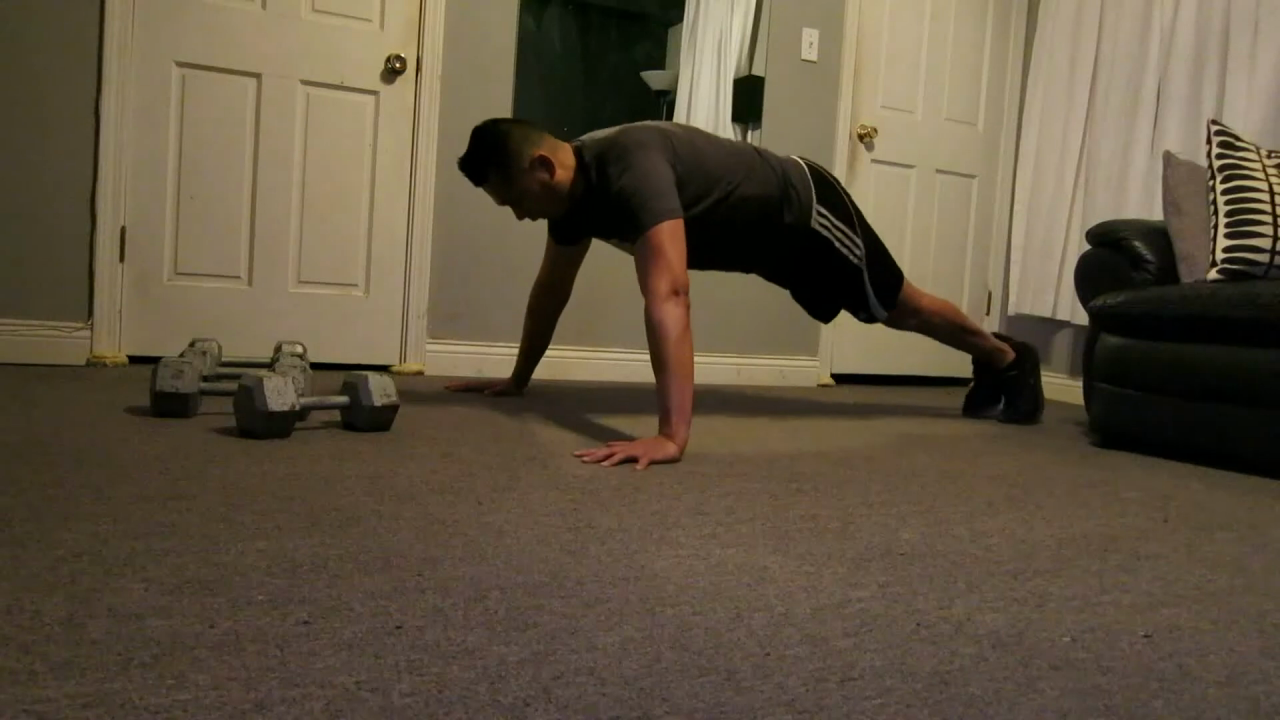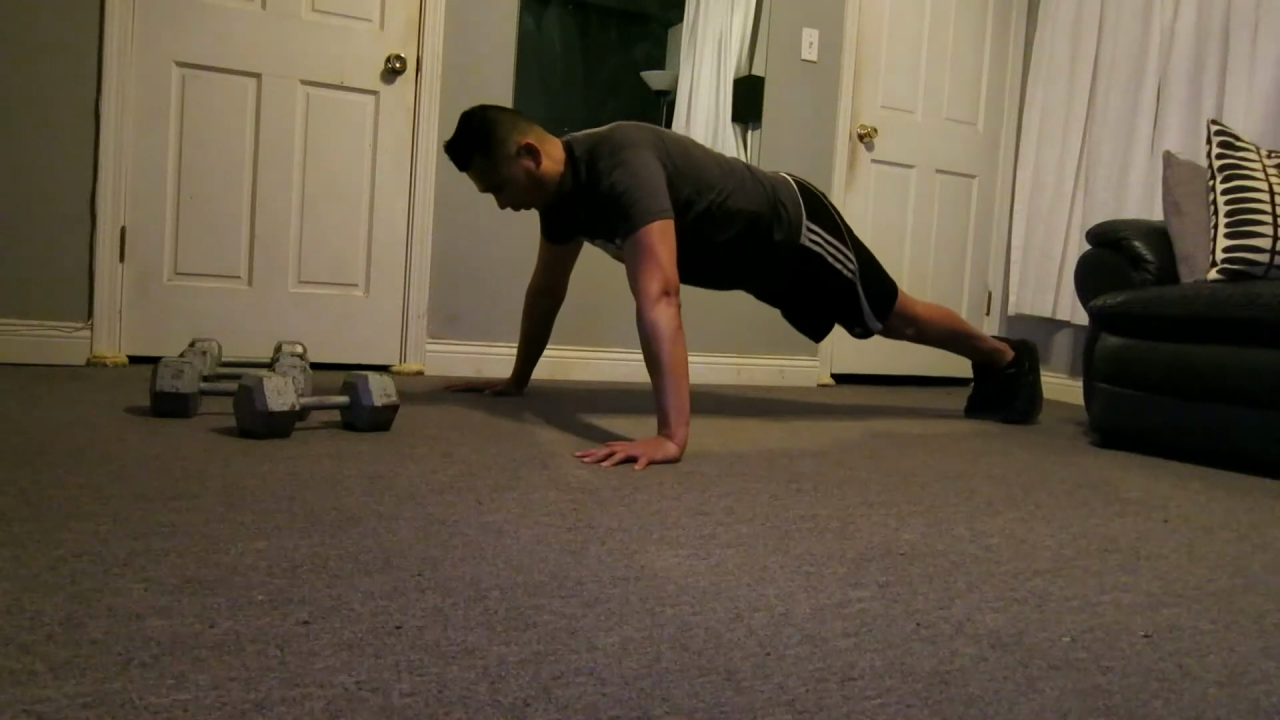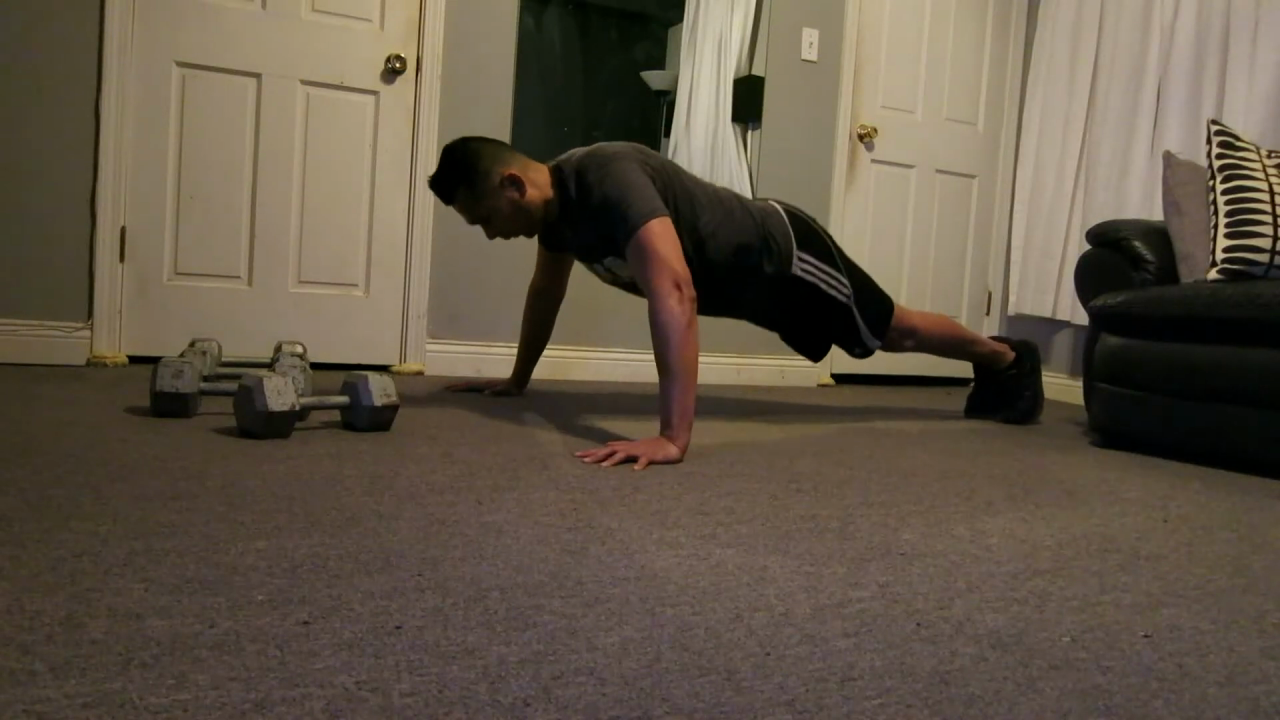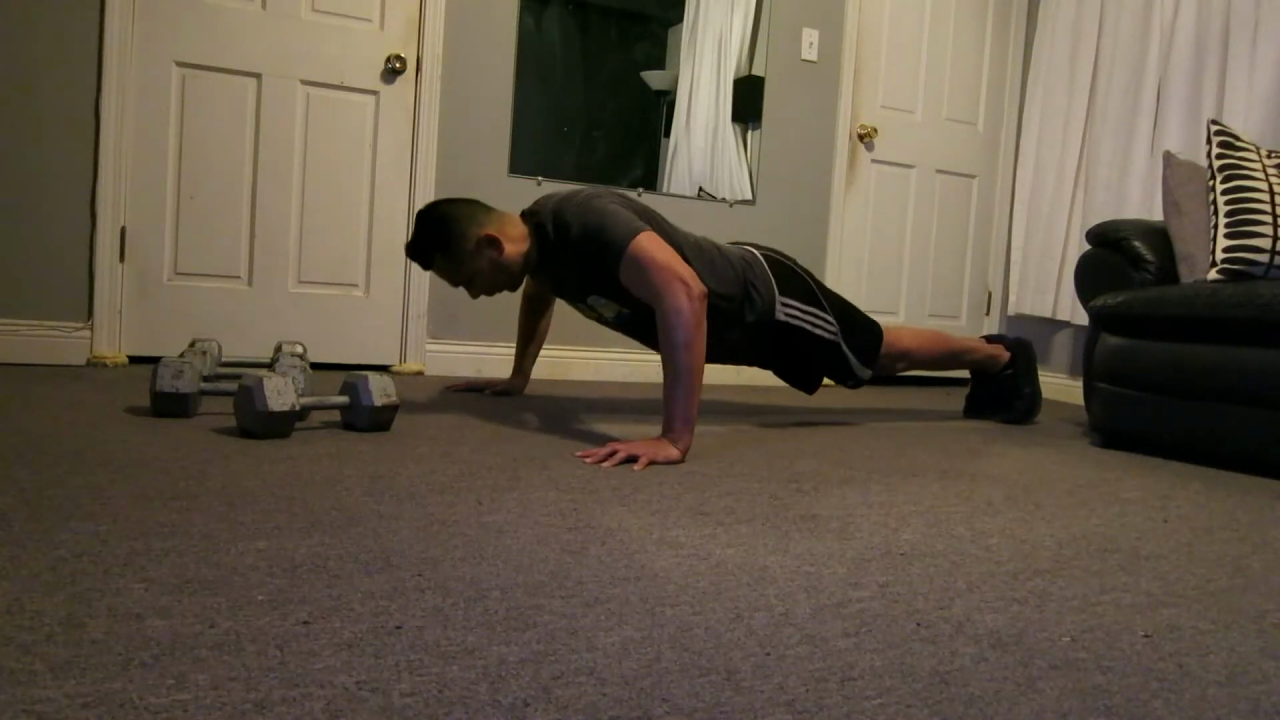
dt=0.5s
person 1, frame 1
left shoulder: (630, 167)
right shoulder: (573, 188)
left elbow: (668, 297)
right elbow: (551, 288)
left wrist: (671, 435)
right wrist: (518, 378)
left hip: (803, 209)
right hip: (768, 236)
left knee: (899, 307)
right knee: (886, 314)
left ankle: (1009, 359)
right ankle: (988, 362)
person 1, frame 2
left shoulder: (620, 165)
right shoulder: (563, 185)
left elbow: (658, 297)
right elbow: (547, 287)
left wrist: (672, 435)
right wrist: (517, 380)
left hip: (793, 229)
right hip: (755, 255)
left knee: (897, 319)
right knee: (887, 325)
left ankle: (1008, 360)
right ankle: (991, 368)
person 1, frame 3
left shoulder: (606, 181)
right shoulder: (555, 200)
left elbow: (675, 293)
right elbow: (546, 289)
left wrist: (674, 437)
right wrist: (517, 379)
left hip: (780, 254)
right hip: (749, 273)
left knee: (895, 332)
right knee: (888, 337)
left ankle: (1008, 360)
right ankle: (996, 364)
person 1, frame 4
left shoulder: (584, 223)
right shoulder: (537, 235)
left elbow: (684, 294)
right elbow: (539, 294)
left wrist: (675, 438)
right wrist: (517, 378)
left hip: (765, 299)
right hip: (739, 300)
left knee: (885, 354)
right knee: (881, 358)
left ankle: (1003, 360)
right ankle: (992, 360)
